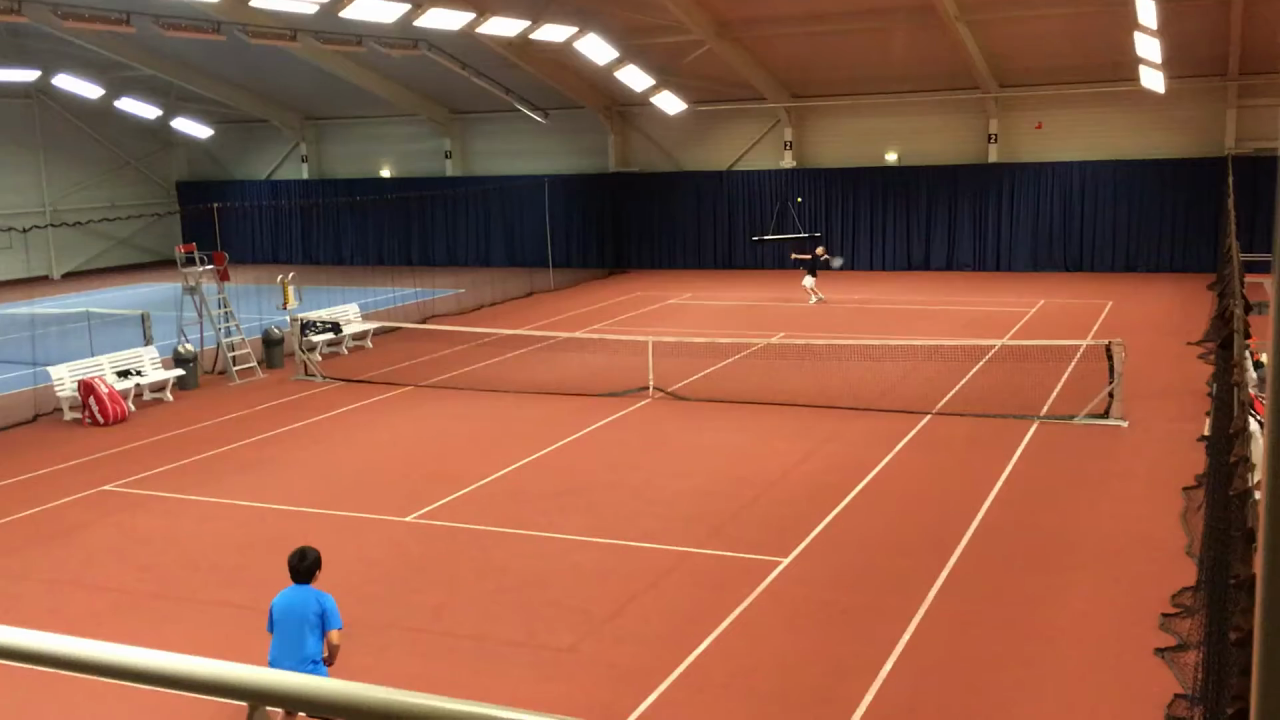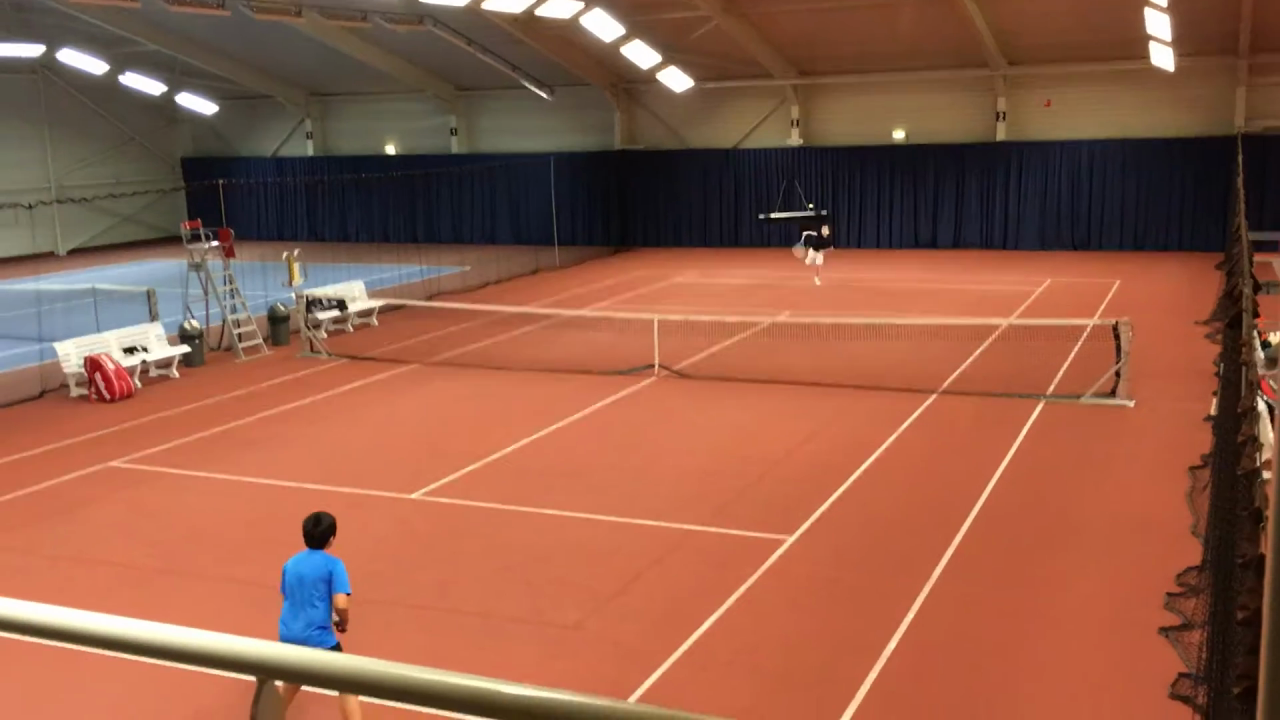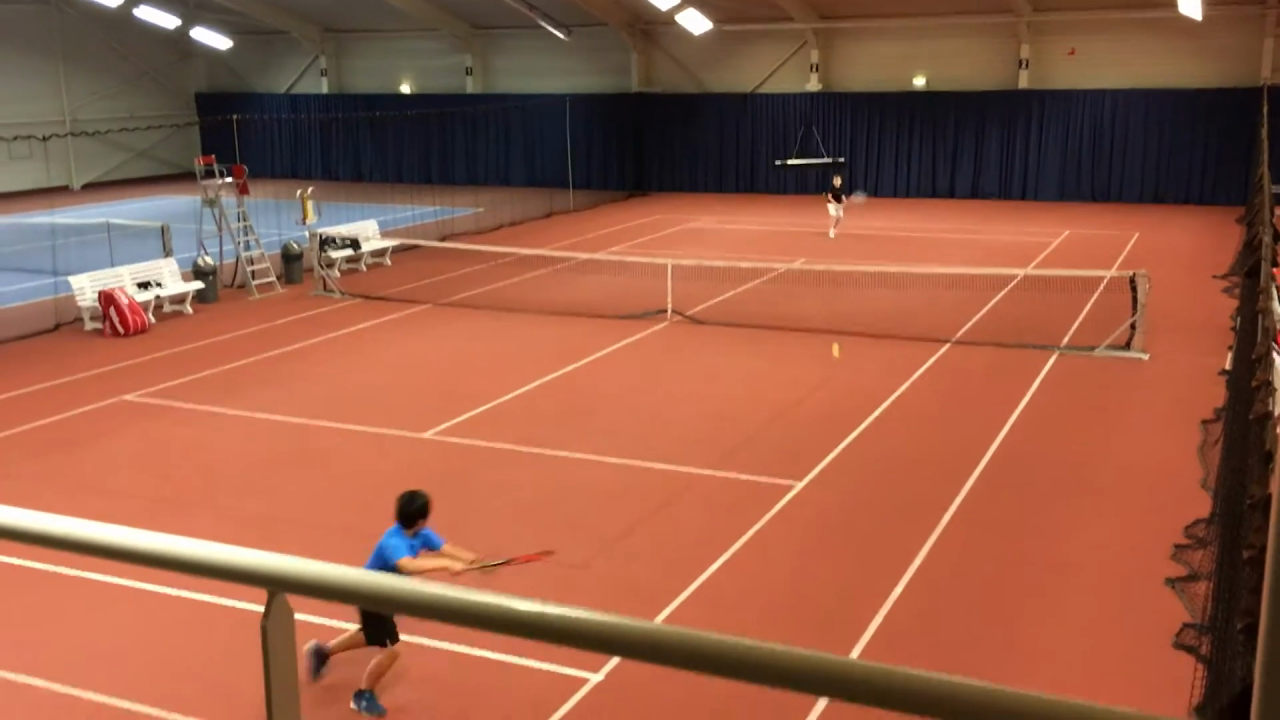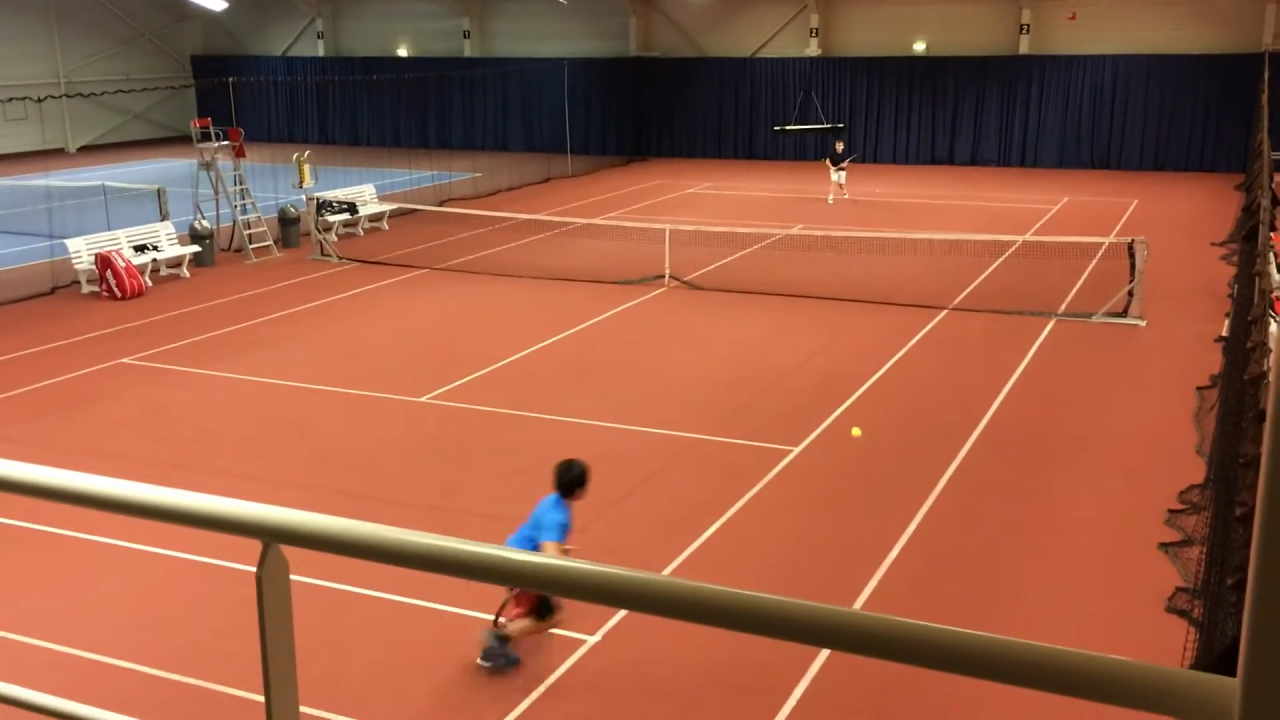
dt=0.4s
person 1, frame 1
left shoulder: (278, 599)
right shoulder: (323, 600)
left elbow: (275, 636)
right elbow: (334, 641)
right wrist: (330, 658)
left hip: (279, 671)
right hip: (310, 673)
person 1, frame 2
left shoulder: (291, 563)
right shoulder: (334, 565)
right elbow: (341, 605)
right wrist: (342, 623)
left hip: (289, 636)
right hip: (319, 638)
left knee: (292, 682)
person 1, frame 3
left shoulder: (420, 534)
right shoulder: (394, 542)
left elbow: (443, 547)
right elbow: (409, 566)
left wrist: (467, 558)
right wrist: (446, 564)
left knee: (371, 636)
right knee: (391, 650)
left ankle: (322, 651)
right ankle: (363, 695)
person 1, frame 4
left shoulder: (553, 501)
right shoulder: (554, 516)
right elbow: (549, 551)
left wrist: (560, 548)
right knee: (549, 618)
left ankle: (492, 654)
right ankle: (500, 638)
